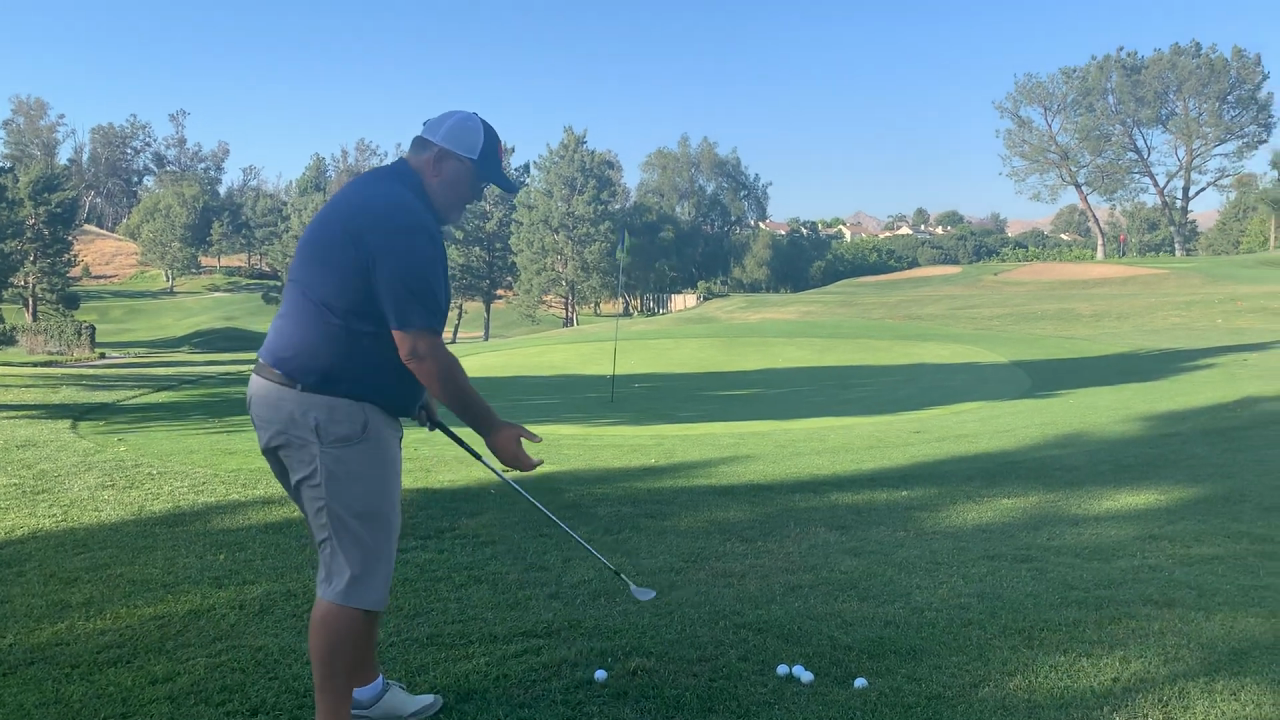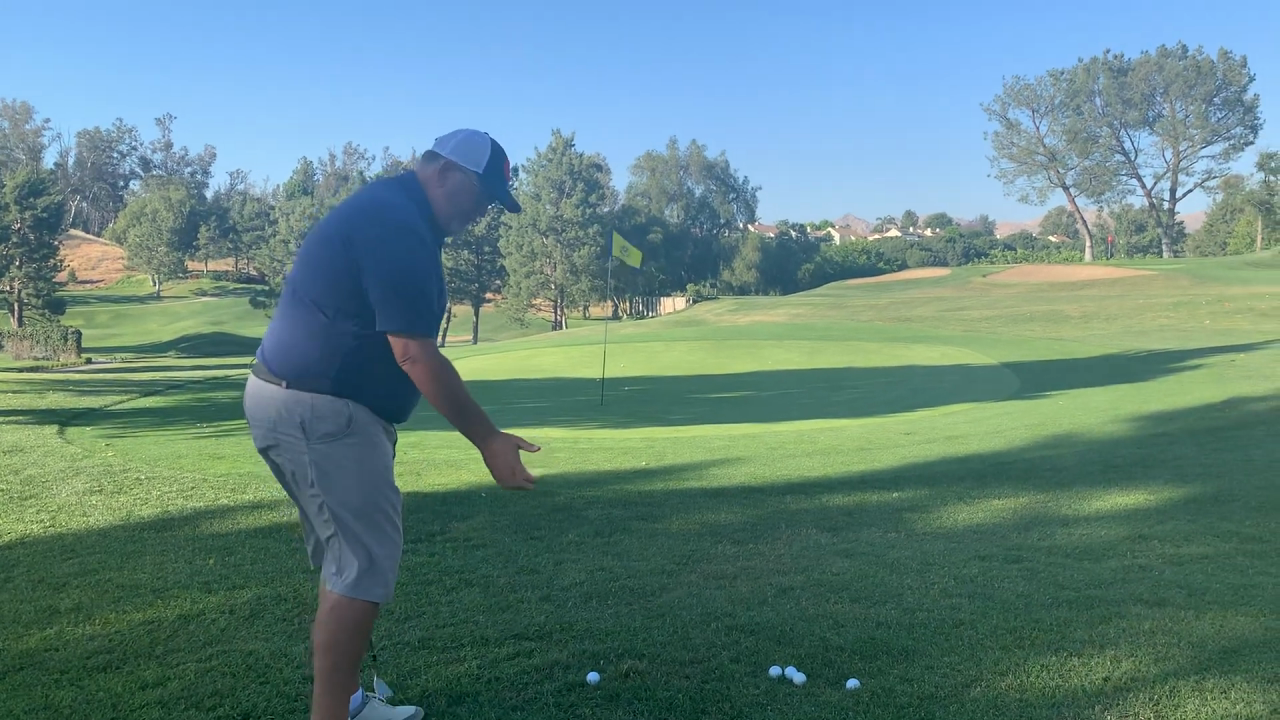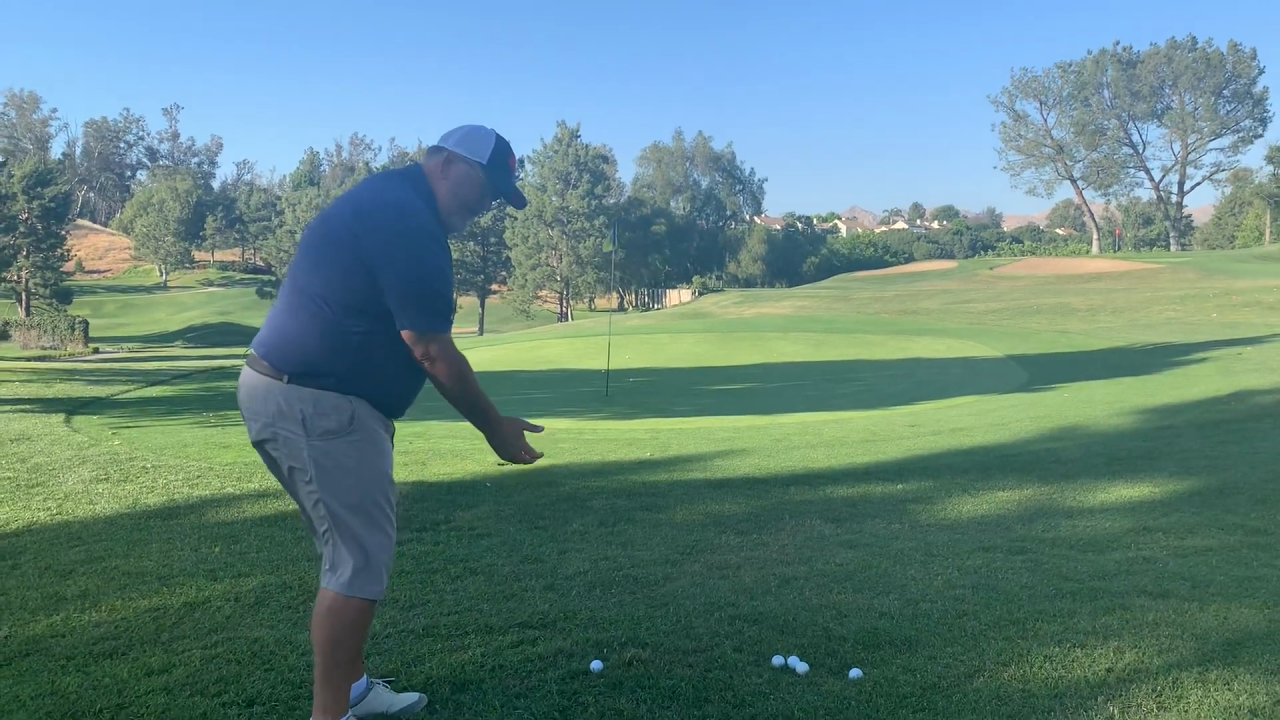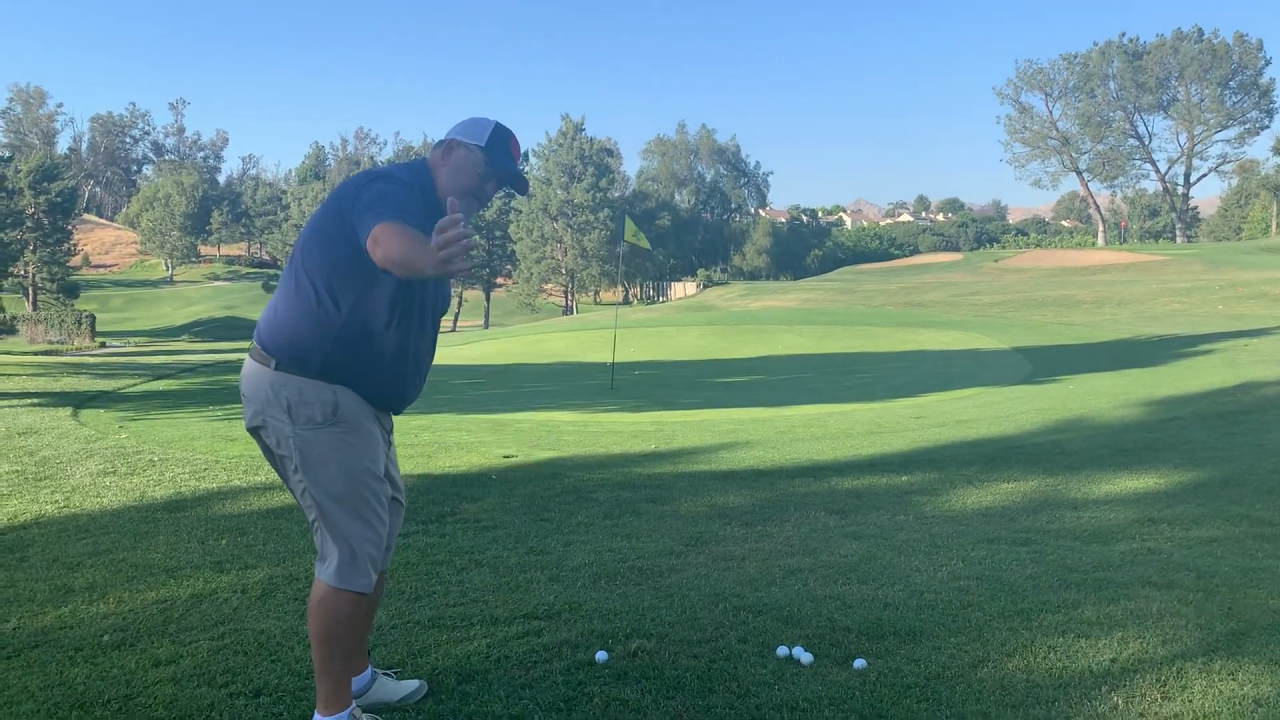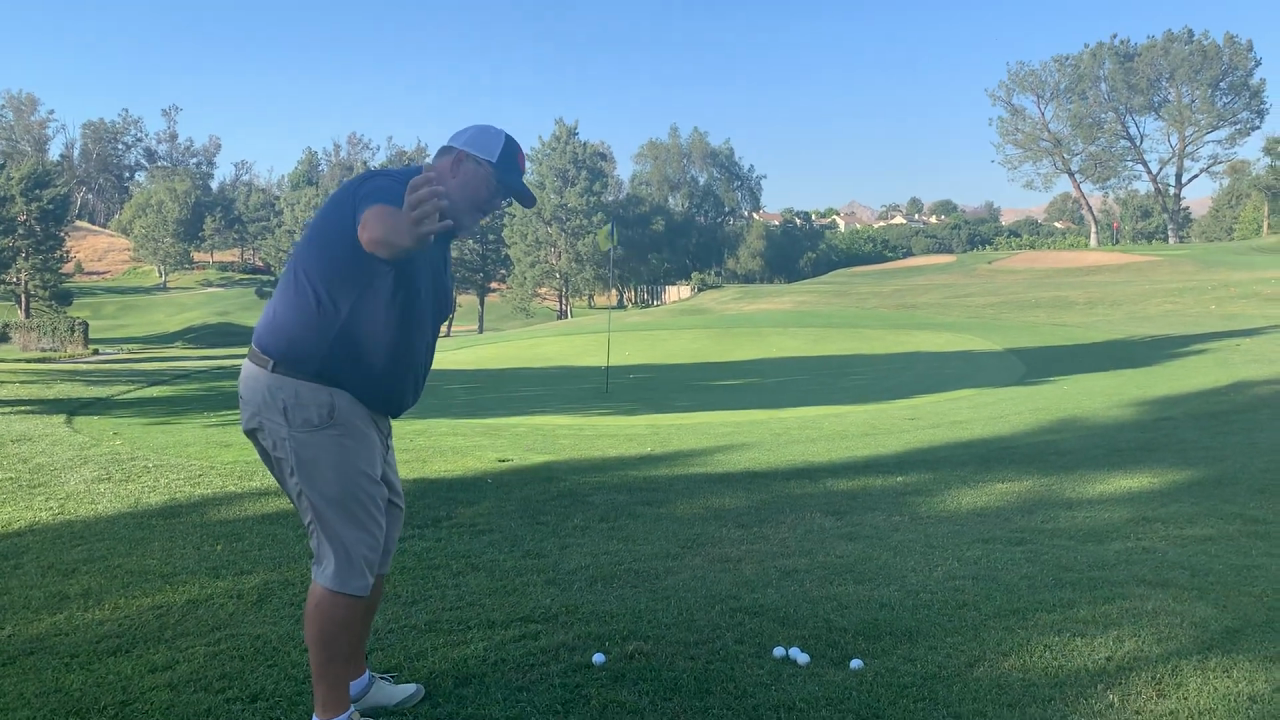
dt=0.5s
person 1, frame 1
left shoulder: (378, 196)
right shoulder: (401, 218)
right elbow: (420, 351)
left wrist: (415, 398)
right wrist: (493, 429)
left hip: (315, 396)
right hip: (326, 409)
left knee: (366, 554)
right knee: (354, 568)
person 1, frame 2
left shoulder: (389, 211)
right shoulder: (396, 223)
right elbow: (414, 354)
right wrist: (488, 440)
left hip: (320, 403)
right hip: (319, 409)
left knee: (352, 559)
right knee: (362, 566)
person 1, frame 3
left shoulder: (389, 202)
right shoulder: (406, 221)
right elbow: (432, 352)
right wrist: (499, 429)
left hip: (308, 393)
right hip: (314, 402)
left knee: (361, 547)
right knee: (359, 559)
person 1, frame 4
left shoulder: (428, 221)
right shoulder: (390, 188)
right elbow: (390, 246)
right wrist: (433, 261)
left hip: (348, 393)
right hip: (308, 392)
left knee: (376, 536)
right knee: (351, 549)
person 1, frame 5
left shoulder: (431, 231)
right shoulder: (389, 190)
right elbow: (378, 233)
right wrist: (406, 231)
left hip: (349, 399)
right hip: (303, 395)
left knee: (375, 540)
right knee: (347, 553)
